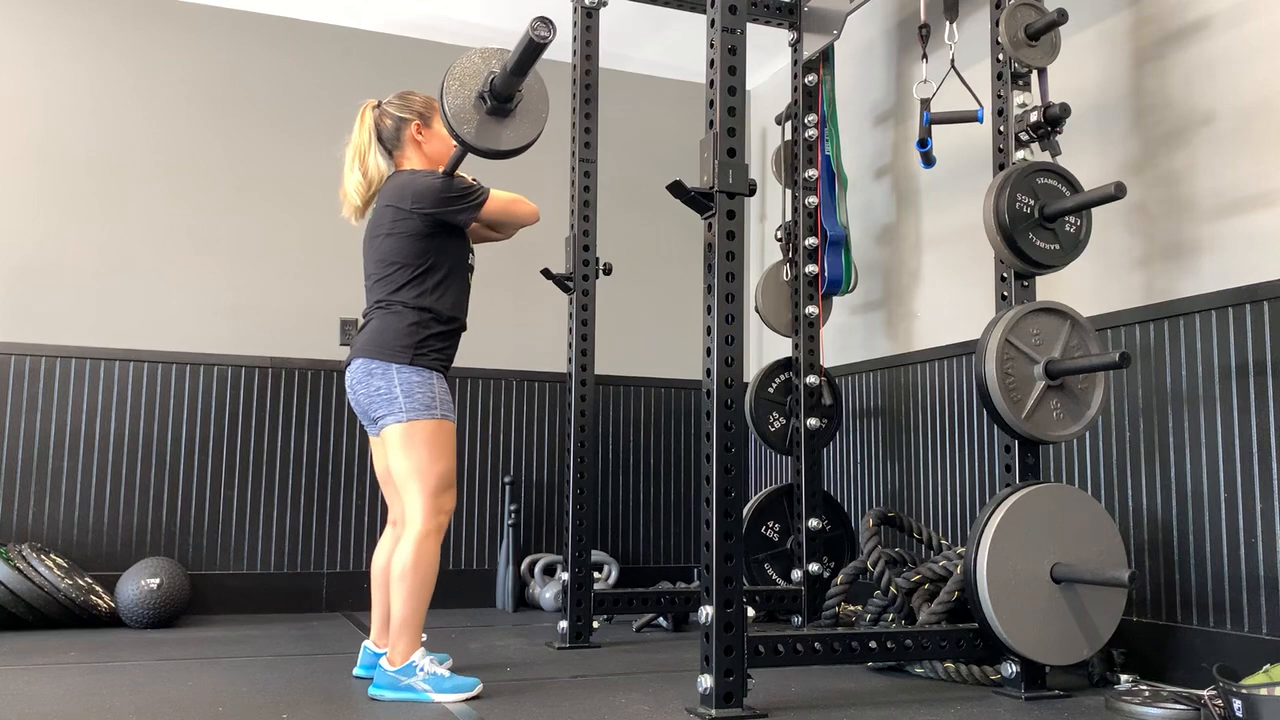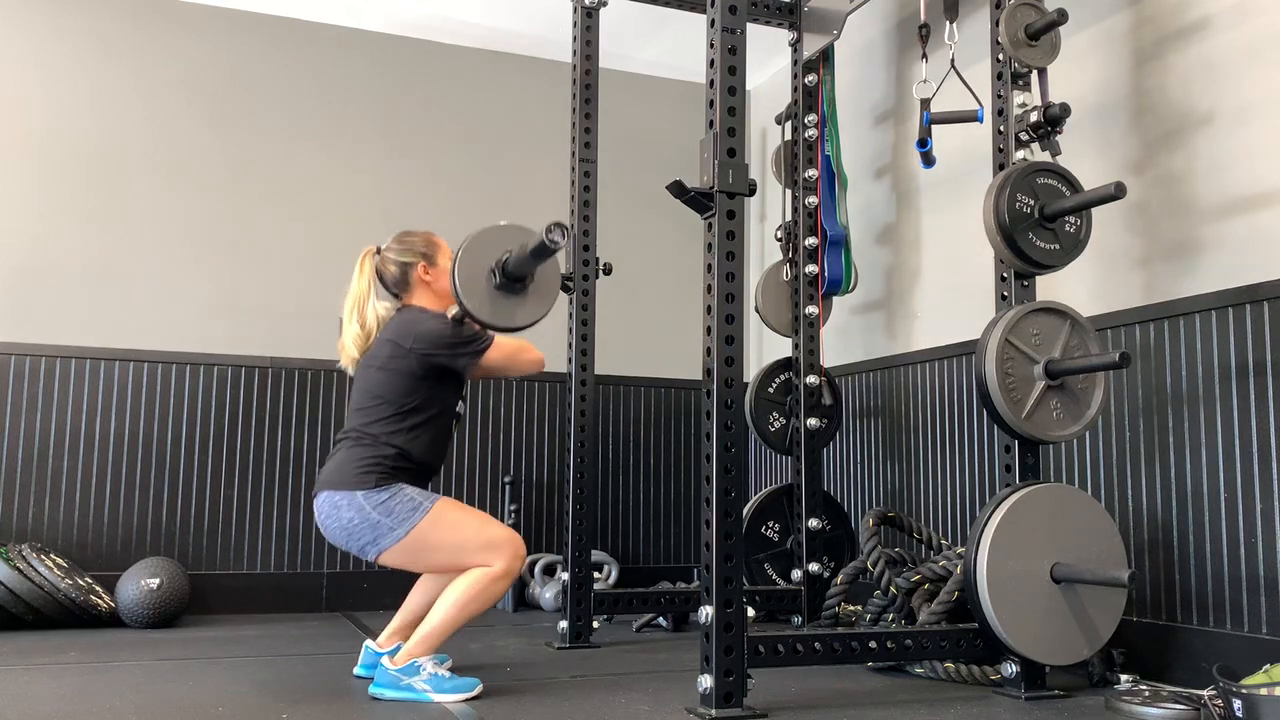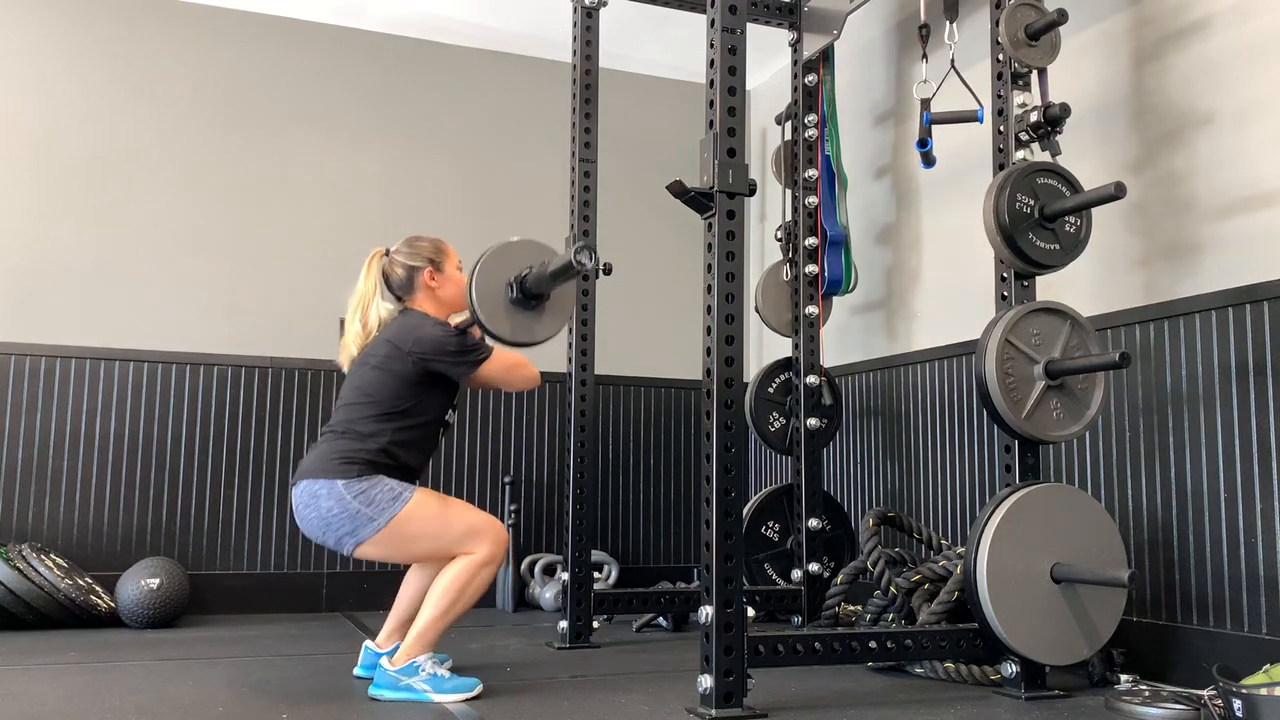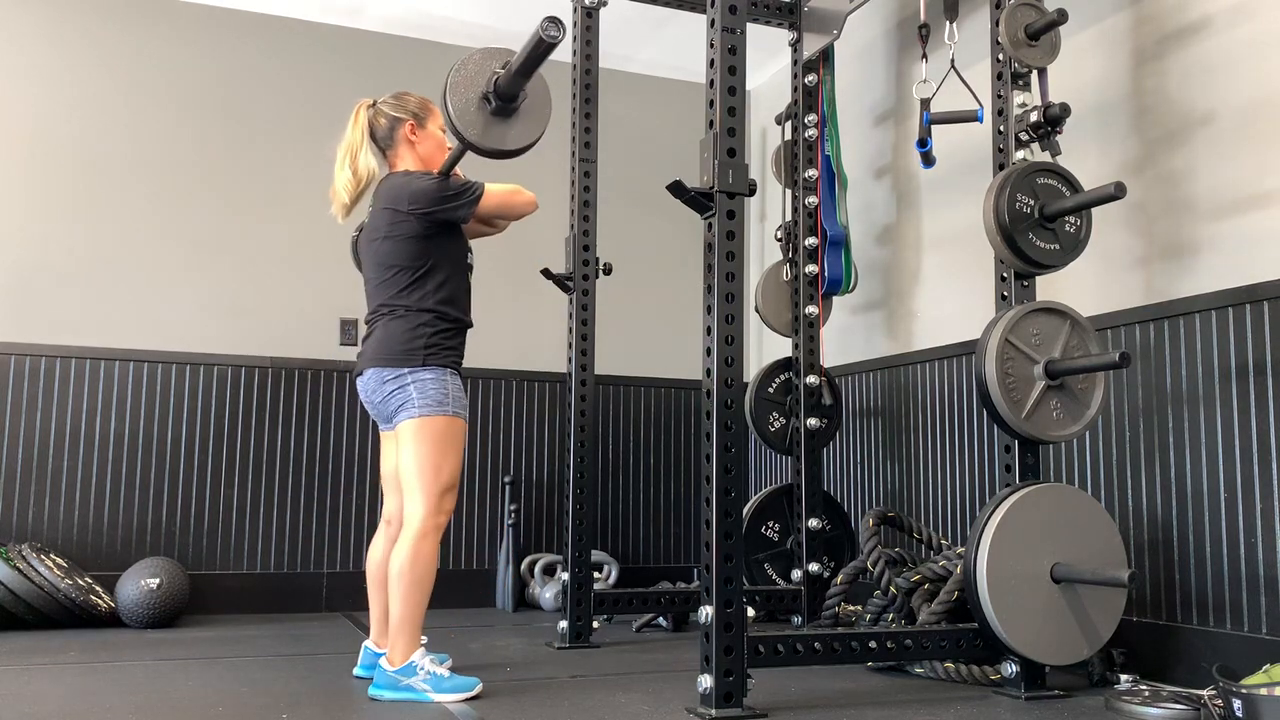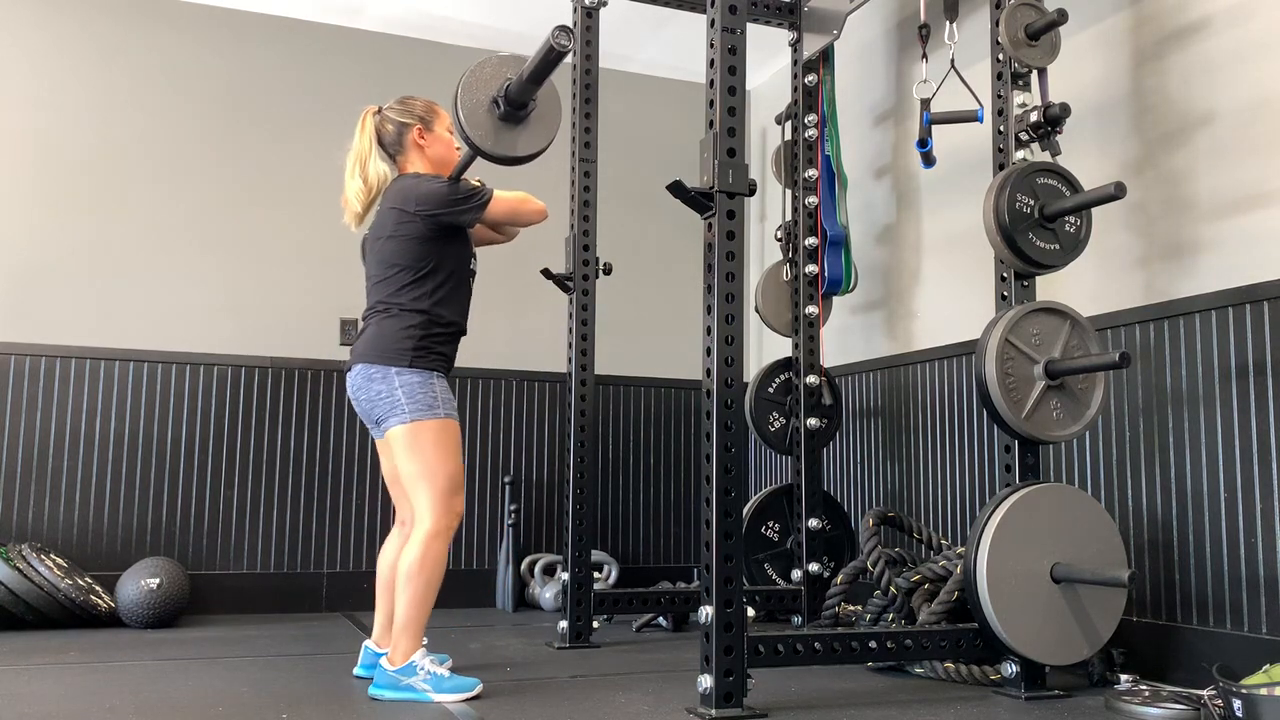
dt=1s
person 1, frame 1
left shoulder: (396, 198)
right shoulder: (427, 189)
left elbow: (490, 229)
right elbow: (526, 213)
left wrist: (470, 205)
right wrist: (475, 195)
left hip: (378, 369)
right hip: (403, 367)
left knee: (406, 519)
right knee: (429, 515)
left ankle: (380, 647)
right ankle: (402, 666)
person 1, frame 2
left shoulder: (405, 329)
right shoulder: (430, 331)
right elbow: (529, 360)
left wrist: (473, 332)
right wrist: (480, 330)
left hip: (350, 496)
right hip: (367, 497)
left knee: (474, 549)
right knee: (505, 553)
left ankle: (386, 647)
right ankle: (406, 666)
person 1, frame 3
left shoulder: (407, 334)
right shoulder: (429, 336)
right elbow: (524, 376)
left wrist: (472, 339)
right wrist: (481, 337)
left hip: (330, 492)
right hip: (342, 493)
left knee: (458, 540)
right knee: (488, 540)
left ankle: (385, 648)
right ankle: (405, 666)
person 1, frame 4
left shoulder: (393, 200)
right shoulder: (421, 190)
left elbow: (484, 223)
right elbow: (522, 203)
left wrist: (467, 203)
right wrist: (470, 190)
left hip: (388, 370)
right hip: (419, 367)
left knee: (399, 517)
right knee: (428, 516)
left ankle: (380, 647)
right ankle: (401, 666)
person 1, frame 5
left shoulder: (405, 201)
right shoulder: (430, 192)
left elbow: (499, 231)
right elbow: (531, 211)
left wrist: (478, 208)
right wrist: (483, 197)
left hip: (382, 372)
right hip: (404, 370)
left knee: (412, 520)
right knee: (438, 518)
left ankle: (381, 646)
right ankle: (402, 665)
